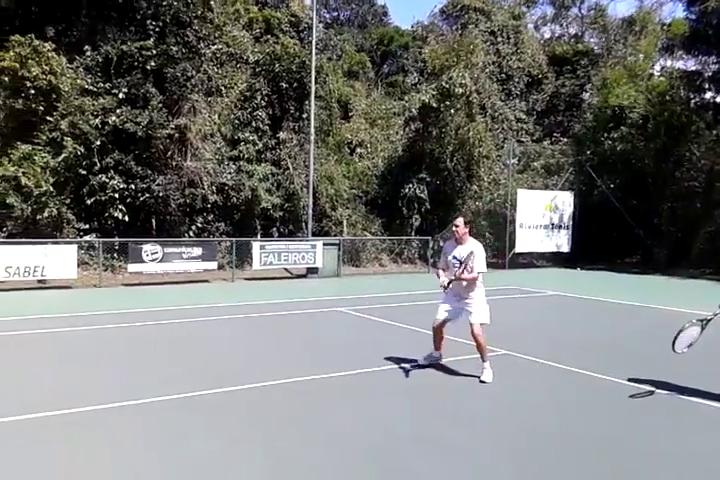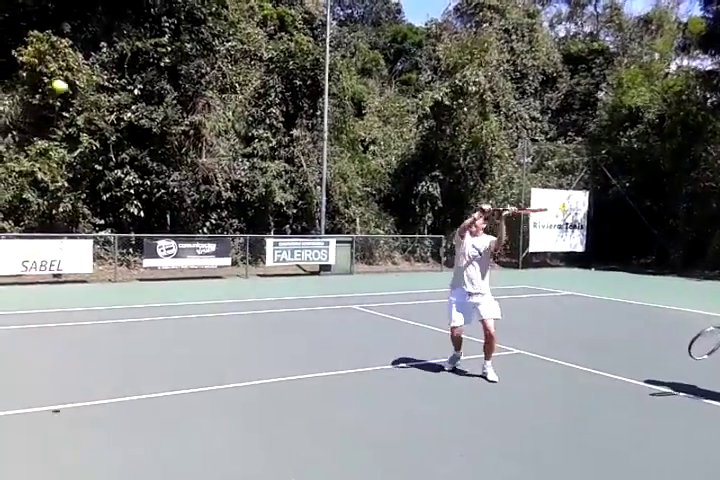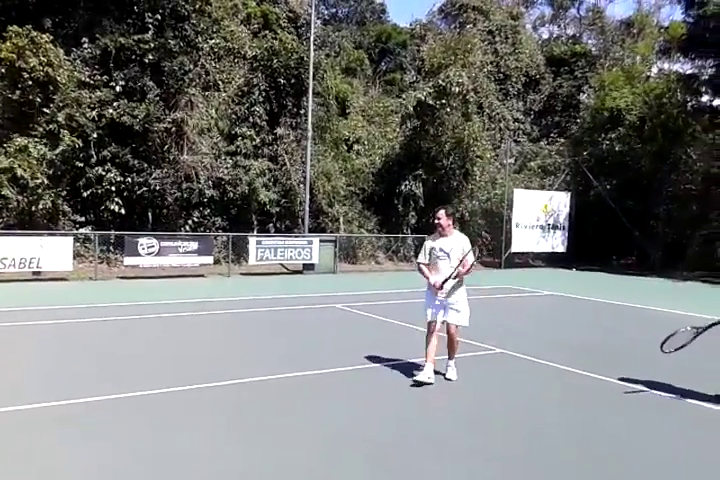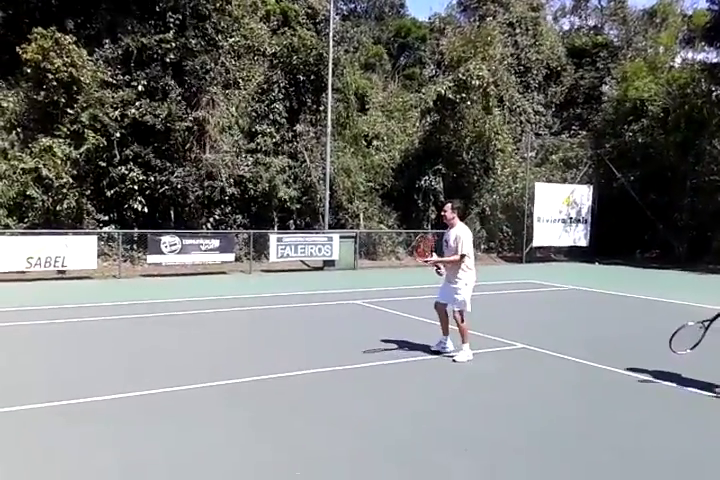
dt=1s
person 1, frame 1
left shoulder: (476, 248)
right shoulder: (448, 245)
left elbow: (476, 275)
right elbow: (441, 267)
left wrist: (464, 277)
right wrist: (442, 278)
left hip: (473, 295)
right hip: (452, 294)
left knee: (476, 333)
right knee: (437, 326)
left ankle: (486, 367)
right ankle: (436, 354)
person 1, frame 2
left shoulder: (488, 241)
right shoulder: (462, 237)
left elbow: (500, 243)
right elbow: (462, 230)
left wrist: (502, 220)
right wrist: (474, 217)
left hip: (481, 293)
right hip: (459, 293)
left knee: (490, 332)
right knee: (456, 332)
left ankle: (487, 366)
right ankle: (457, 353)
person 1, frame 3
left shoulder: (462, 240)
right shoulder: (430, 241)
left elbow: (469, 265)
right elbow: (422, 264)
left wrist: (463, 271)
right wrist: (431, 278)
left hip: (455, 293)
right hip: (434, 292)
left knee: (452, 331)
right knee: (432, 328)
left ankle: (451, 364)
right ankle: (428, 371)
person 1, frame 4
left shoulder: (462, 232)
right shoulder: (448, 231)
left elbow: (459, 258)
left wrist: (438, 260)
right wrist: (440, 264)
left hip: (462, 279)
right hip: (450, 278)
left knee: (458, 314)
right knee: (439, 306)
left ankle: (466, 349)
right ankle: (446, 342)
